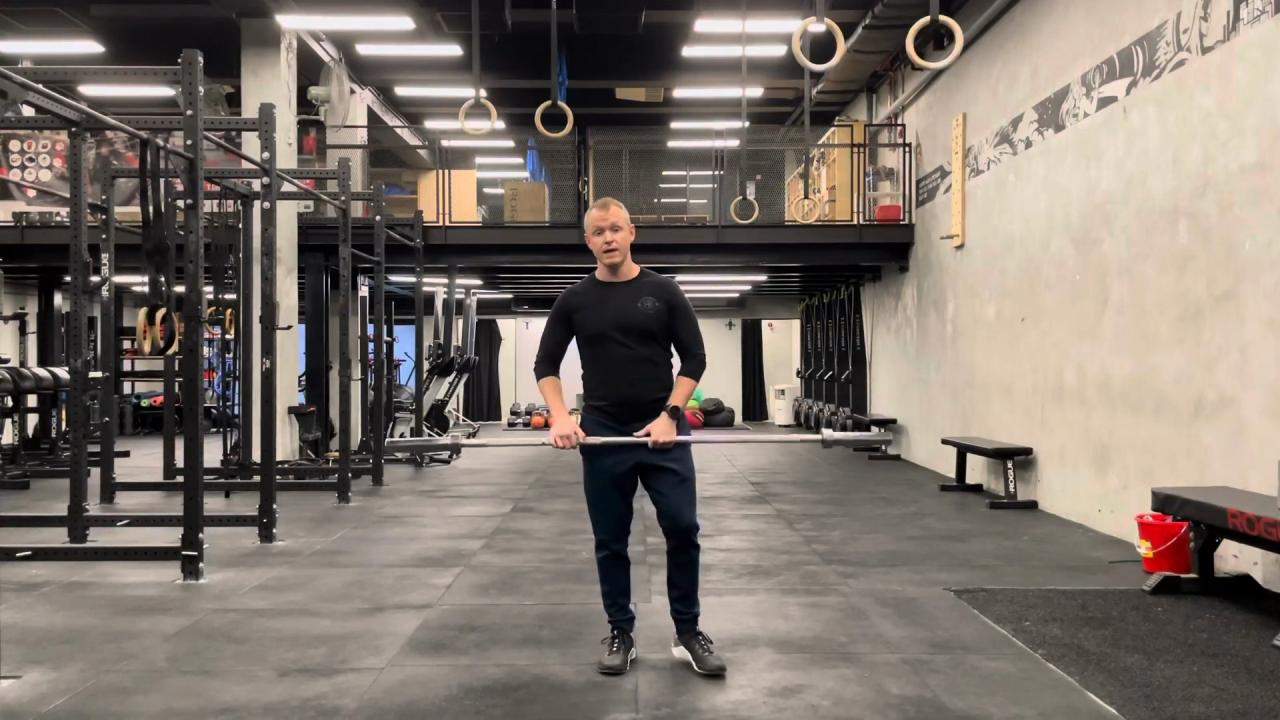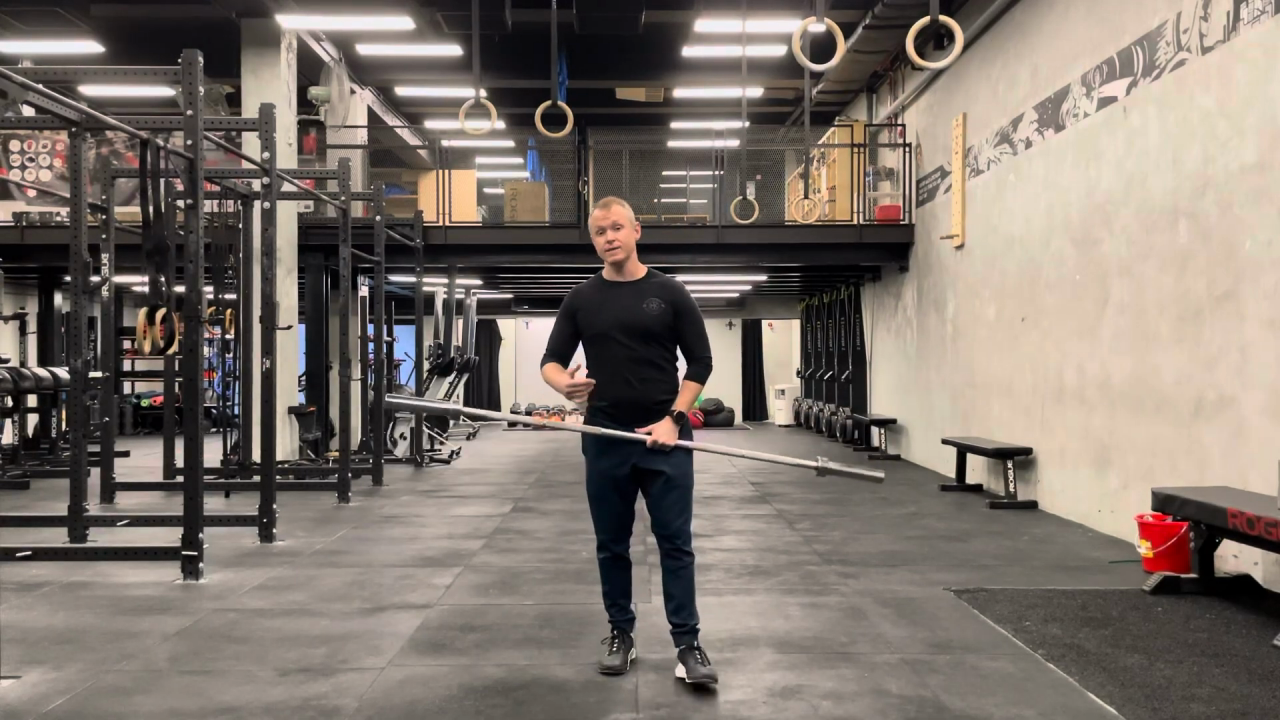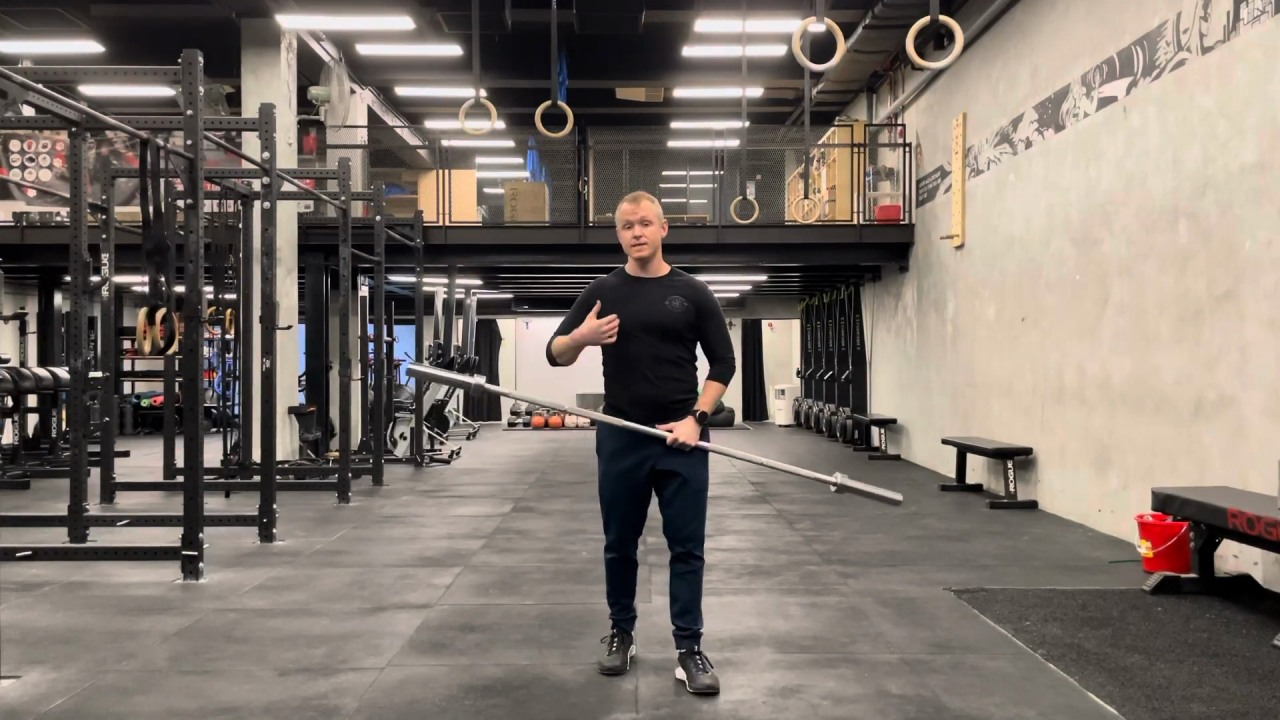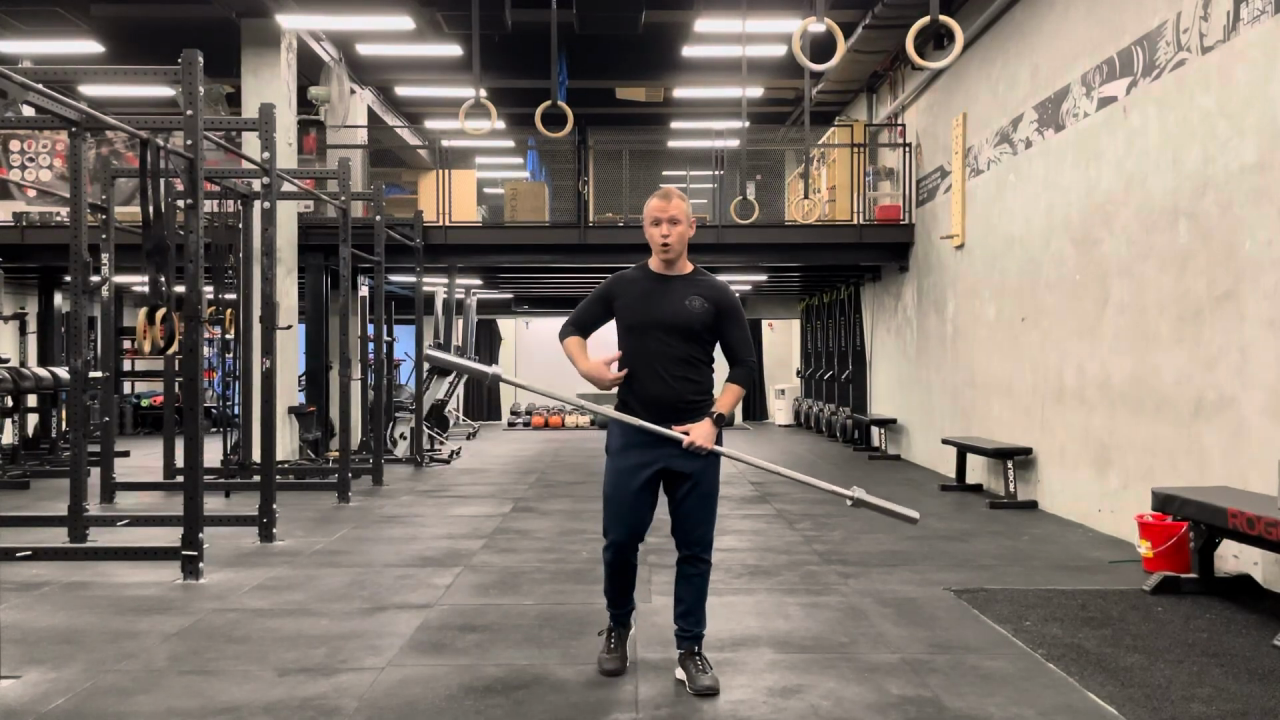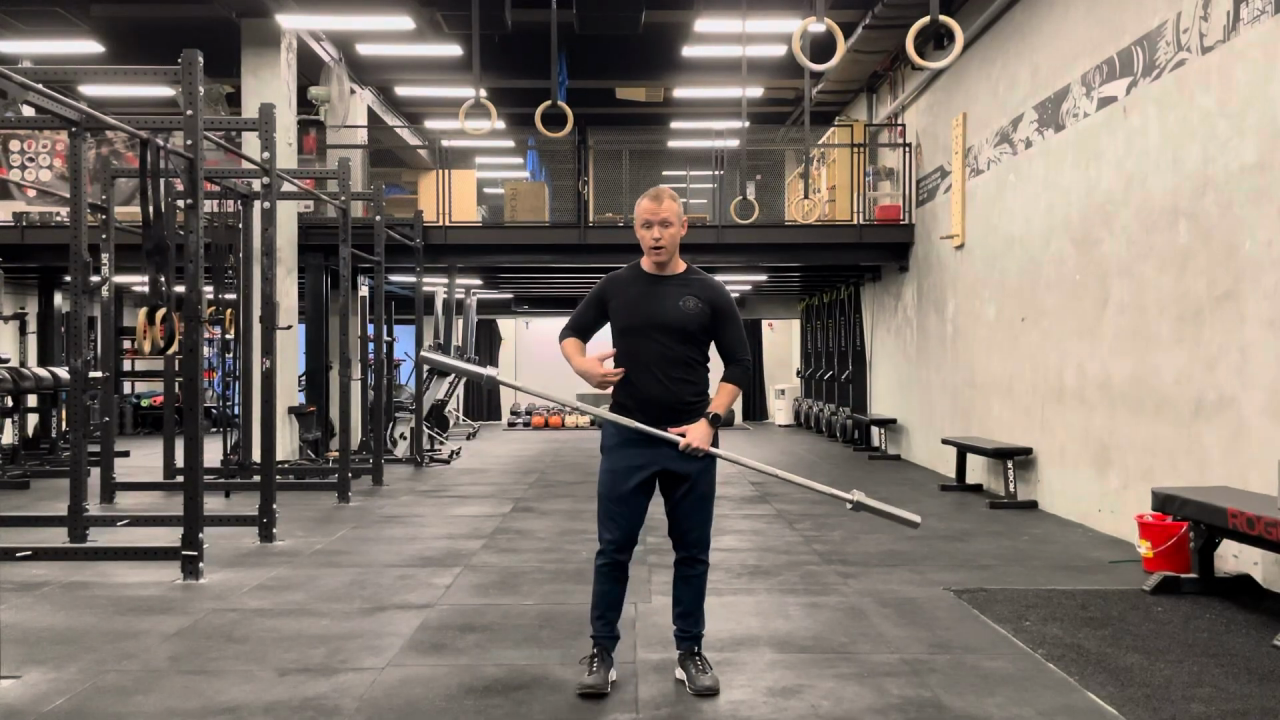
dt=0.3s
person 1, frame 1
left shoulder: (664, 291)
right shoulder: (574, 301)
left elbow: (694, 357)
right elbow: (546, 364)
left wrist: (671, 414)
right wrist: (559, 416)
left hip: (662, 431)
right hip: (602, 436)
left knee: (683, 531)
right knee: (610, 542)
left ankle: (687, 631)
right ankle: (621, 634)
person 1, frame 2
left shoulder: (670, 293)
right shoulder: (581, 300)
left elbow: (700, 361)
right elbow: (551, 359)
left wrist: (674, 418)
right wrist: (563, 381)
left hip: (665, 435)
right hip: (605, 438)
left knee: (675, 541)
right knee: (611, 544)
left ankle: (687, 644)
right ankle: (621, 633)
person 1, frame 3
left shoulder: (693, 292)
right shoulder: (602, 291)
left elbow: (723, 363)
right elbow: (555, 350)
left wrist: (697, 417)
right wrist: (580, 336)
left hip: (682, 436)
right hip: (620, 436)
left knee: (686, 547)
right knee: (619, 545)
left ankle: (688, 648)
right ankle: (621, 633)
person 1, frame 4
left shoulder: (715, 294)
right shoulder: (622, 286)
left elbow: (744, 365)
right elbow: (571, 330)
left wrist: (714, 419)
right wrist: (586, 367)
left hip: (694, 438)
right hip: (631, 435)
left knee: (695, 550)
right knee: (620, 542)
left ankle: (690, 650)
right ankle: (618, 626)
person 1, frame 5
left shoulder: (709, 293)
right shoulder: (615, 287)
left elbow: (739, 365)
right elbow: (571, 334)
left wrist: (709, 421)
right wrist: (580, 363)
left hip: (691, 439)
right hip: (626, 437)
left knee: (692, 552)
right knee: (614, 549)
left ankle: (689, 652)
right ankle: (602, 650)
